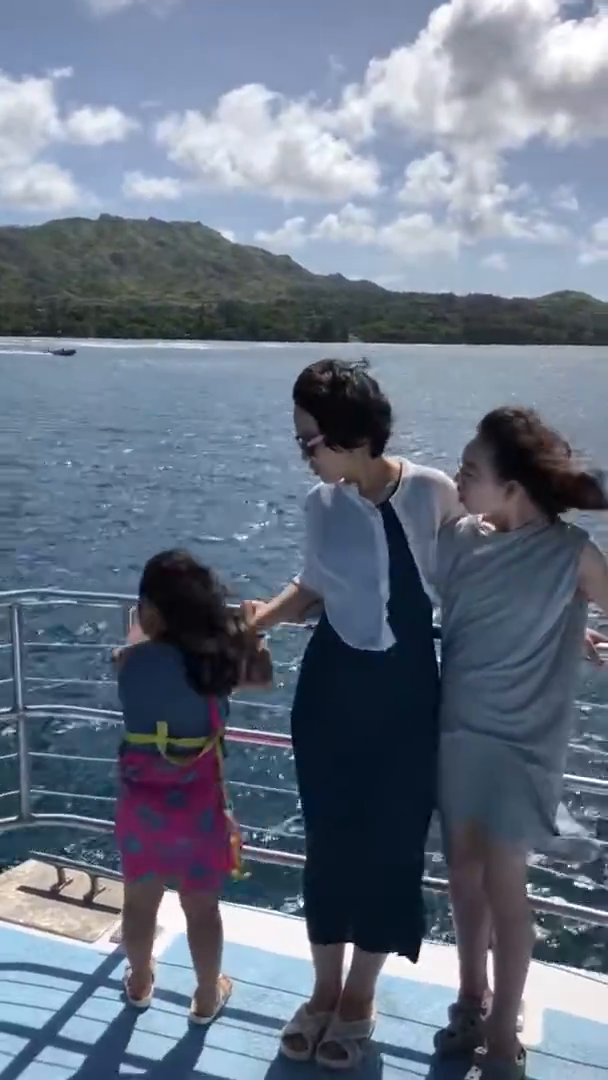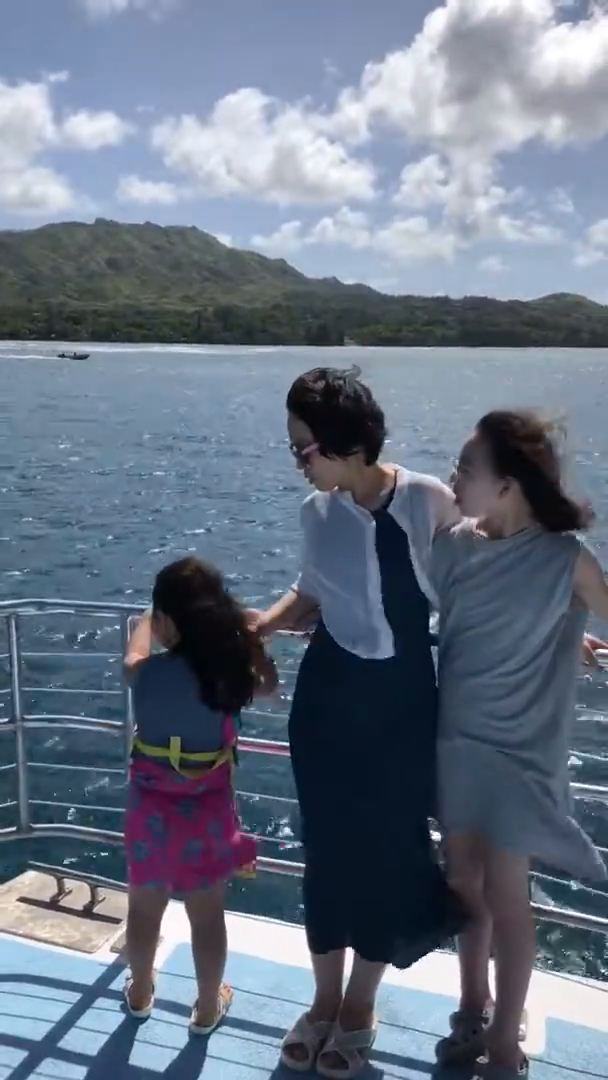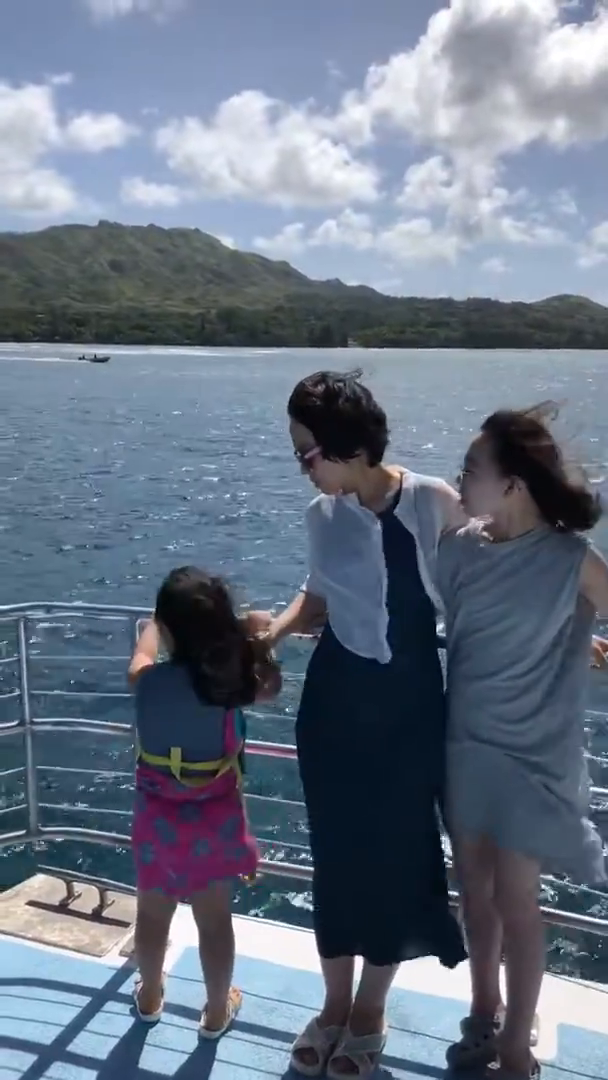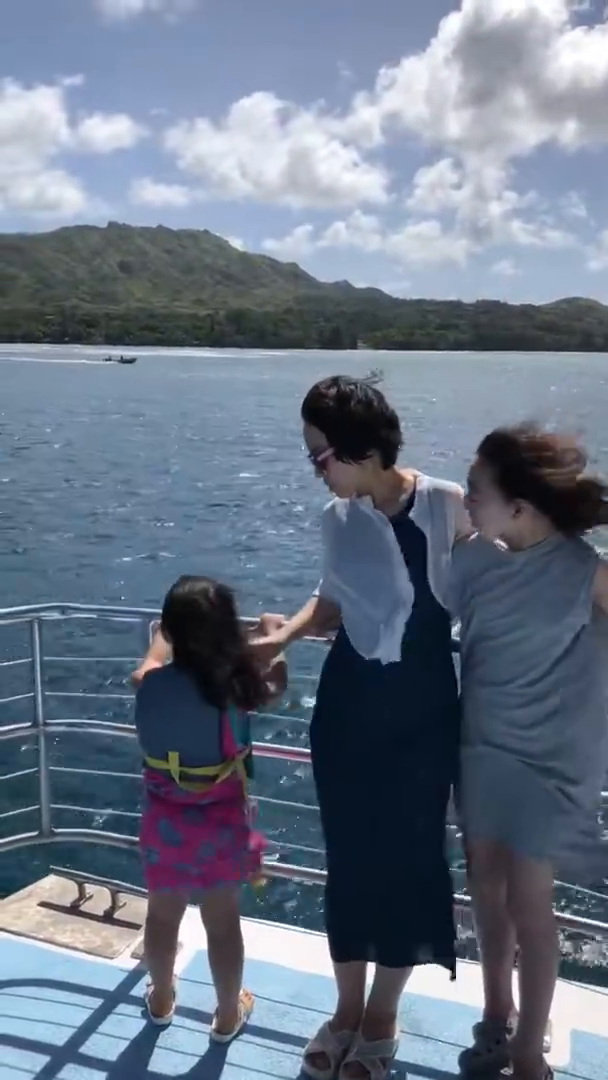
dt=0.3s
person 1, frame 1
left shoulder: (433, 493)
right shoulder: (321, 504)
right wrist: (254, 621)
left hip: (405, 695)
right hip: (329, 691)
left knee: (387, 845)
right knee: (328, 842)
left ankle: (360, 996)
right ankle: (324, 990)
person 1, frame 2
left shoulder: (428, 499)
right shoulder: (316, 511)
right wrist: (256, 628)
left hip: (402, 702)
right hip: (325, 698)
left knee: (387, 854)
right knee: (326, 851)
left ankle: (360, 1005)
right ankle: (325, 998)
person 1, frame 3
left shoulder: (434, 502)
right shoulder: (323, 515)
right wrist: (273, 632)
left hip: (409, 706)
right hip: (333, 702)
left knee: (395, 856)
right knee: (335, 854)
left ankle: (370, 1010)
right ankle: (334, 1004)
person 1, frame 4
left shoulder: (447, 505)
right shoulder: (336, 518)
right wrist: (282, 637)
left hip: (422, 710)
right hip: (346, 705)
left knee: (405, 860)
right knee: (347, 858)
left ankle: (381, 1015)
right ankle: (346, 1008)
person 2, frame 1
right shoulder: (457, 536)
left hip: (521, 741)
right hip: (457, 728)
left knee: (503, 887)
right knee: (463, 871)
right ankle: (473, 998)
person 2, frame 2
right shoulder: (452, 543)
left hip: (519, 749)
right hip: (454, 736)
left knee: (505, 897)
right knee: (464, 881)
right ankle: (474, 1007)
person 2, frame 3
right shoulder: (459, 546)
left hip: (529, 753)
right hip: (465, 740)
left knee: (514, 900)
right knee: (473, 884)
right ankle: (484, 1011)
person 2, frame 4
right shoulder: (473, 554)
left hip: (545, 758)
right hip: (479, 745)
left knee: (528, 905)
right knee: (486, 889)
right ankle: (497, 1016)
person 3, frame 1
left shoulder: (132, 661)
right shoulder: (218, 660)
right elbow: (262, 675)
left wrist: (149, 618)
right wrist: (251, 627)
left hip: (141, 802)
right hip: (198, 803)
left knee: (139, 901)
right knee: (201, 906)
left ankle: (139, 981)
right ankle: (207, 996)
person 3, frame 2
left shoulder: (147, 672)
right shoulder: (231, 673)
right elbow: (268, 683)
left wrist: (147, 619)
right wrist: (253, 636)
left hip: (152, 810)
right hip: (209, 811)
left knee: (144, 908)
right knee: (207, 914)
left ankle: (140, 992)
right ankle: (208, 1007)
person 3, frame 3
left shoulder: (146, 680)
right shoulder: (233, 681)
left elbow: (144, 652)
right elbow: (271, 684)
left wrist: (157, 620)
right wrist: (260, 634)
left hip: (158, 816)
right hip: (215, 817)
left knee: (153, 912)
right knee: (214, 919)
left ankle: (149, 995)
right ankle: (217, 1010)
person 3, frame 4
left shoulder: (148, 684)
right shoulder: (235, 686)
left elbow: (156, 657)
right elbow: (276, 684)
left wrist: (172, 626)
left hip: (164, 819)
right hip: (221, 822)
left knee: (162, 915)
right knee: (223, 922)
left ankle: (161, 999)
right ankle: (228, 1014)
